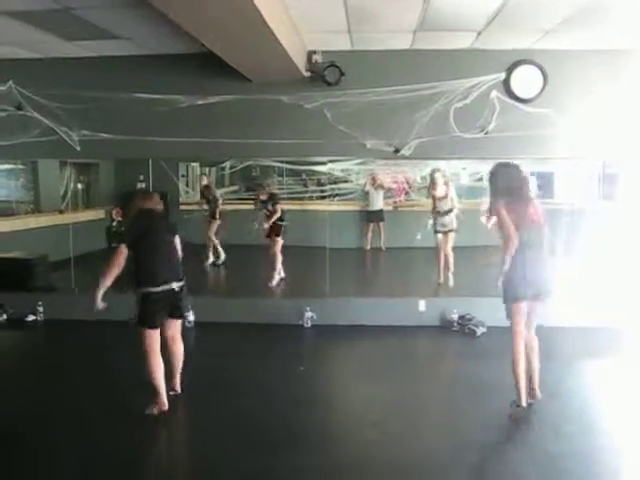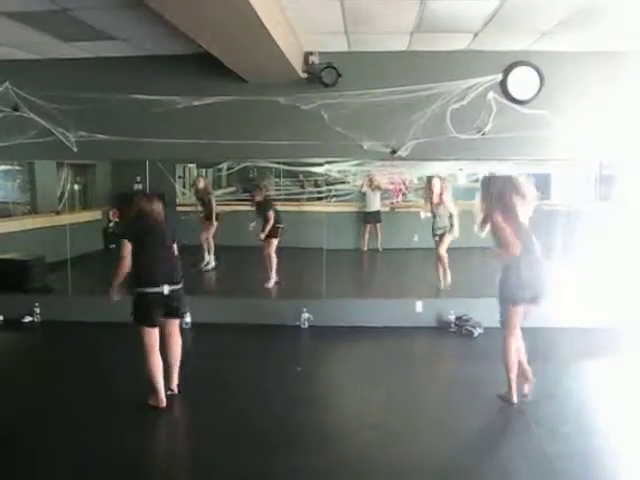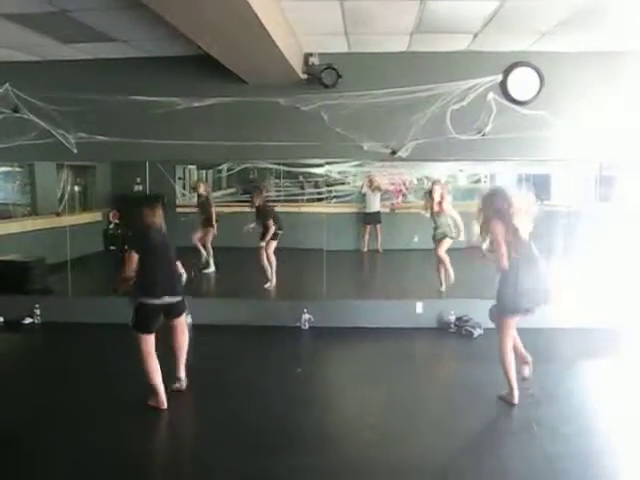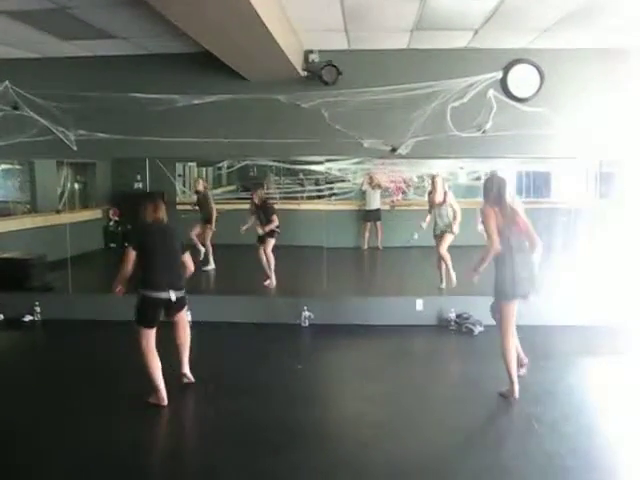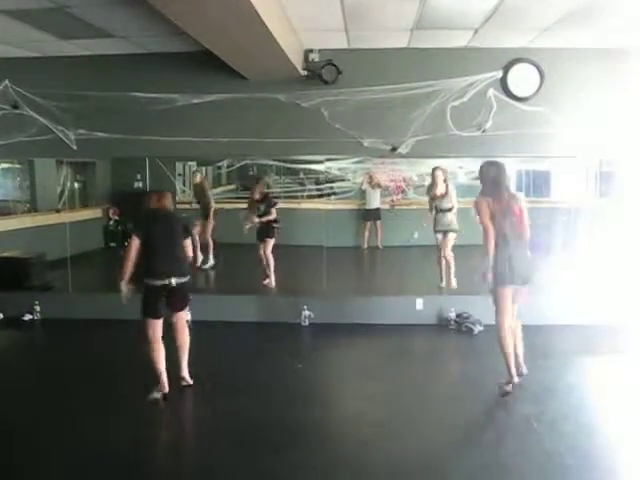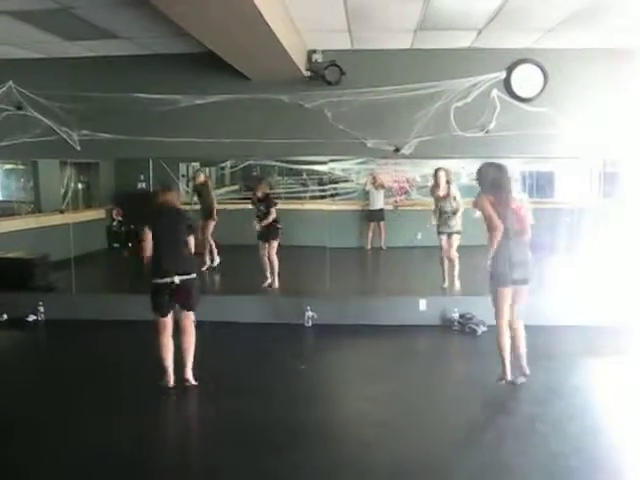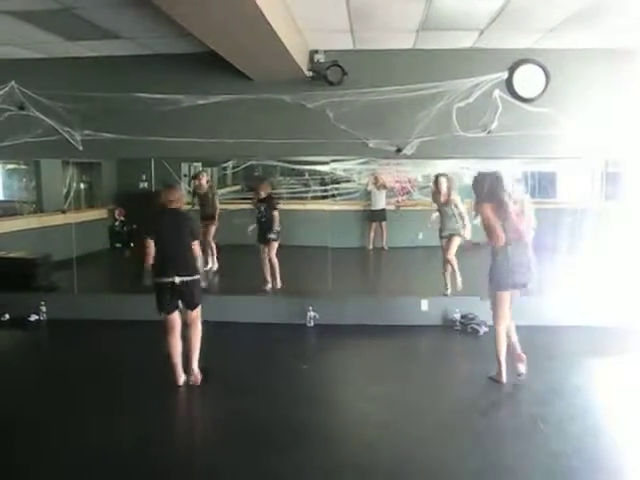
dt=0.1s
person 1, frame 1
left shoulder: (500, 204)
right shoulder: (532, 203)
left elbow: (512, 240)
right elbow: (540, 237)
left wrist: (504, 269)
left hip: (520, 272)
right hip: (539, 271)
left knee: (518, 335)
right knee: (529, 332)
left ankle: (522, 397)
right ankle: (534, 388)
person 1, frame 2
left shoulder: (496, 214)
right shoulder: (517, 209)
left elbow: (514, 248)
left hip: (517, 275)
right hip: (536, 275)
left knee: (510, 335)
right knee: (513, 328)
left ankle: (512, 391)
right ankle: (526, 376)
person 1, frame 3
left shoulder: (494, 224)
right shoulder: (518, 221)
left elbow: (503, 263)
left hip: (515, 285)
right hip: (535, 285)
left knee: (505, 340)
right knee: (497, 315)
left ankle: (513, 393)
right ankle: (524, 356)
person 1, frame 4
left shoulder: (489, 210)
right shoulder: (516, 211)
left elbow: (495, 245)
right elbow: (537, 245)
left wrist: (479, 266)
left hip: (508, 272)
right hip: (527, 272)
left knee: (506, 332)
right knee: (497, 313)
left ankle: (513, 387)
right ankle: (521, 356)
person 1, frame 5
left shoulder: (483, 201)
right shoulder: (515, 199)
left elbow: (489, 234)
right elbow: (524, 232)
left wrist: (489, 266)
left hip: (505, 260)
right hip: (523, 260)
left knee: (503, 318)
right knee: (511, 314)
left ankle: (512, 375)
right ankle: (520, 365)
person 1, frame 6
left shoulder: (483, 199)
right shoulder: (512, 198)
left elbow: (498, 227)
right elbow: (527, 230)
left wrist: (489, 254)
left hip: (504, 260)
right hip: (523, 260)
left knee: (502, 318)
right knee: (514, 315)
left ankle: (506, 370)
right ankle: (523, 367)
person 1, frame 7
left shoulder: (485, 207)
right shoulder: (508, 205)
left elbow: (500, 237)
right elbow: (525, 235)
left hip: (505, 264)
right hip: (523, 263)
left knee: (500, 321)
right knee: (505, 316)
left ankle: (502, 373)
right ankle: (518, 354)
person 2, frame 1
left shoulder: (134, 225)
right shoulder: (166, 220)
left elbow: (117, 264)
left wrist: (99, 291)
left hip: (150, 288)
right hip: (176, 283)
left knee: (151, 346)
right knee: (174, 335)
left ankle: (161, 400)
right ankle: (176, 383)
person 2, frame 2
left shoulder: (133, 225)
right shoulder: (163, 227)
left elbow: (126, 262)
left wrist: (117, 286)
left hip: (148, 289)
right hip: (174, 285)
left knee: (151, 345)
right knee: (173, 332)
left ankle: (160, 396)
right ankle: (173, 383)
person 2, frame 3
left shoulder: (140, 236)
right shoulder: (164, 238)
left elbow: (130, 272)
right elbow: (181, 274)
left wrist: (126, 282)
left hip: (149, 298)
right hip: (174, 295)
left knee: (147, 348)
right knee: (180, 324)
left ankle: (160, 398)
right ankle: (181, 374)
person 2, frame 4
left shoulder: (142, 232)
right shoulder: (172, 233)
left elbow: (127, 268)
right elbow: (189, 268)
left wrist: (119, 284)
left hip: (152, 291)
right hip: (176, 290)
left knee: (147, 345)
right knee: (182, 320)
left ankle: (161, 395)
right ankle: (185, 368)
person 2, frame 5
left shoulder: (144, 222)
right shoulder: (178, 220)
left elbow: (131, 255)
right elbow: (189, 254)
left wrist: (124, 281)
left hip: (154, 282)
right hip: (180, 279)
left knee: (153, 336)
right knee: (180, 323)
left ankle: (163, 384)
right ankle: (184, 373)
person 2, frame 6
left shoulder: (152, 217)
right shoulder: (184, 216)
left elbow: (148, 249)
right elbow: (191, 249)
left wrist: (149, 265)
left hip: (161, 279)
right hip: (186, 276)
left knee: (165, 330)
right knee: (187, 325)
left ankle: (169, 375)
right ankle: (188, 373)
person 2, frame 7
left shoulder: (155, 221)
right shoulder: (186, 219)
left elbow: (150, 256)
right elbow: (197, 253)
left wrist: (148, 275)
right wrist: (199, 272)
left hip: (163, 280)
right hip: (188, 277)
left knee: (173, 329)
right knee: (194, 321)
left ankle: (179, 375)
right ankle: (194, 368)
